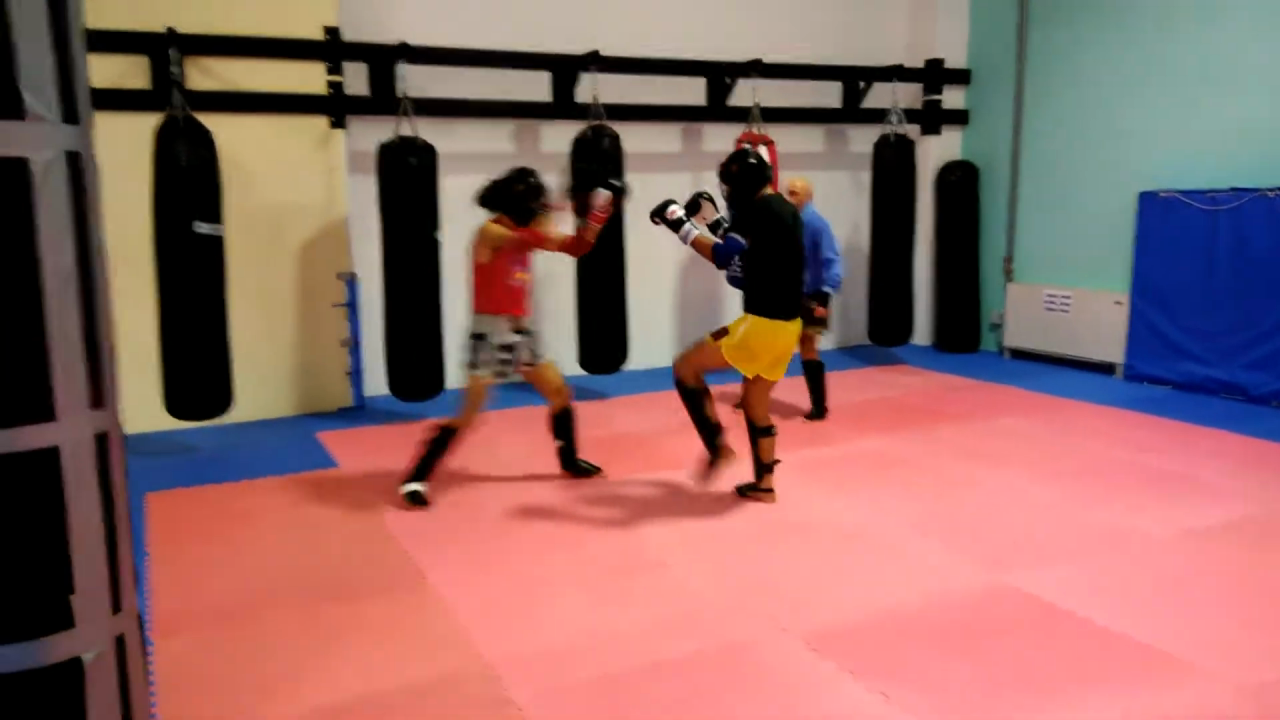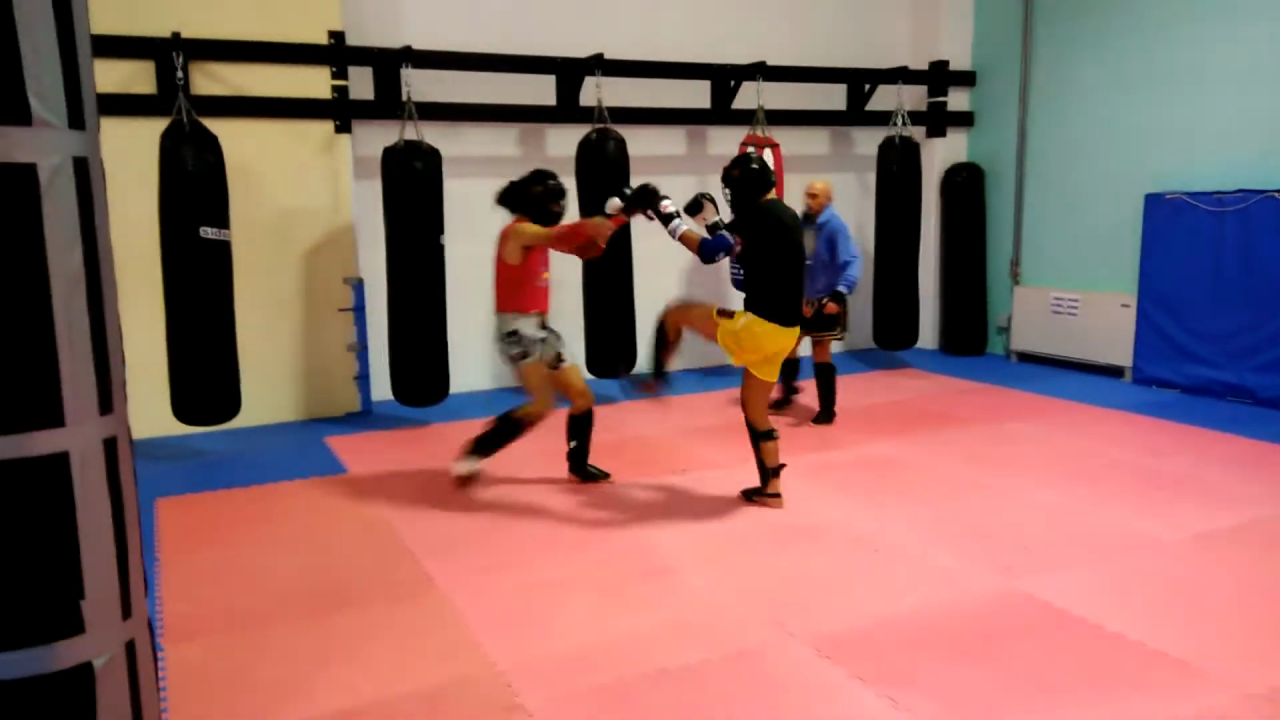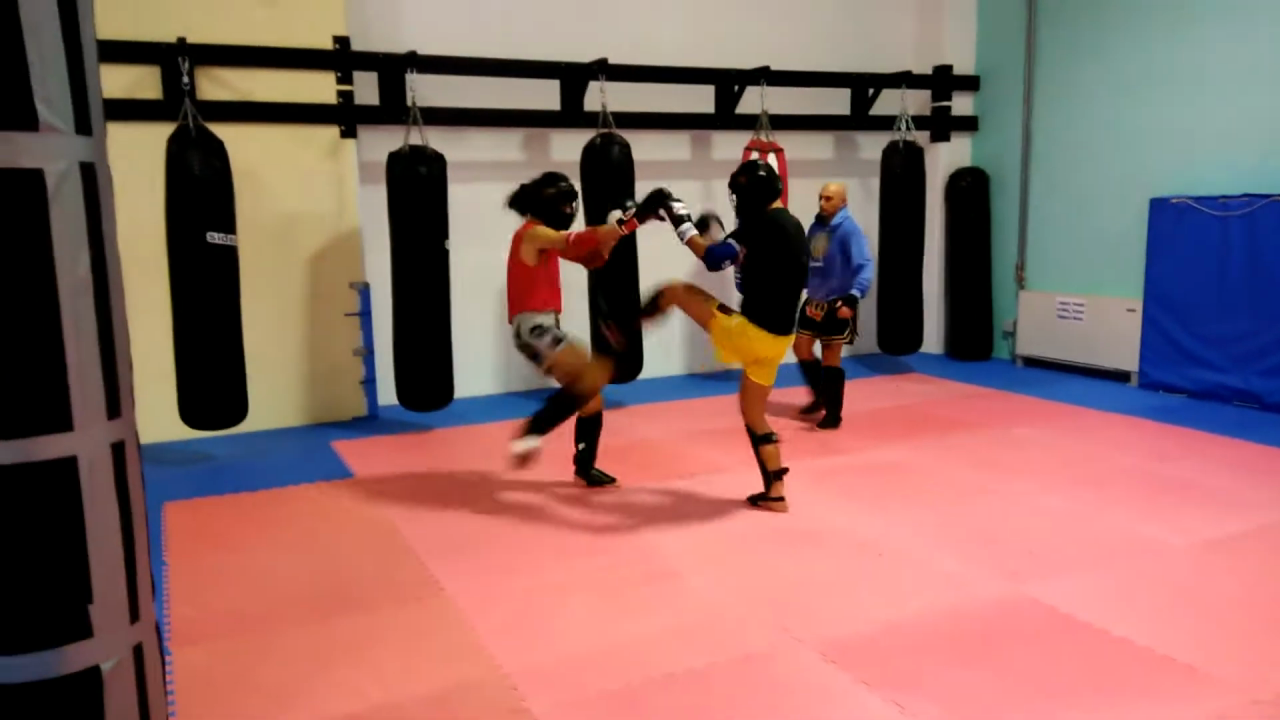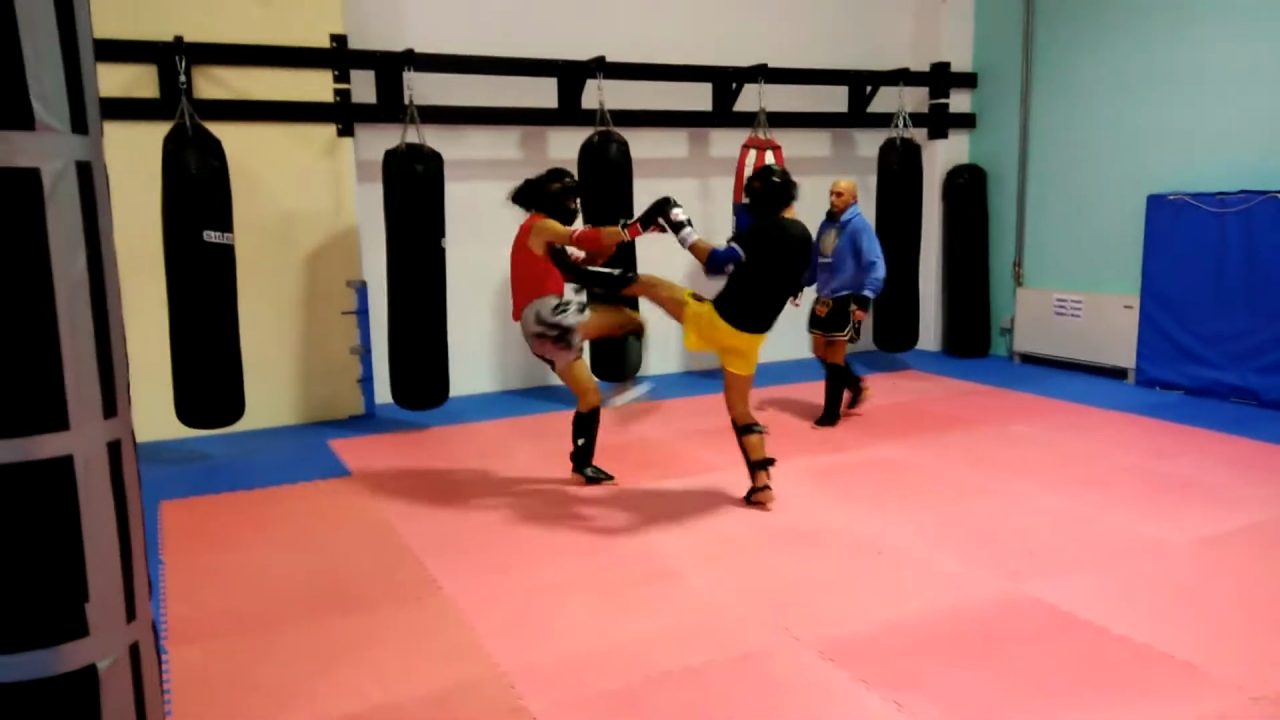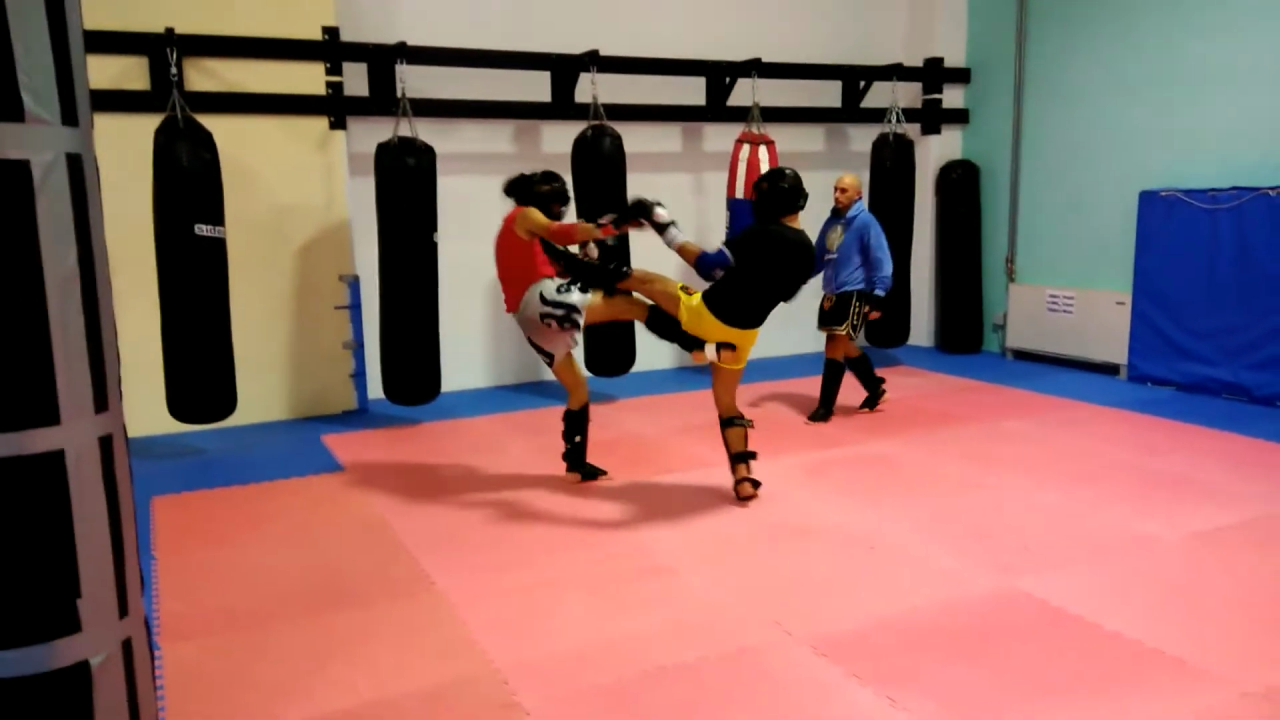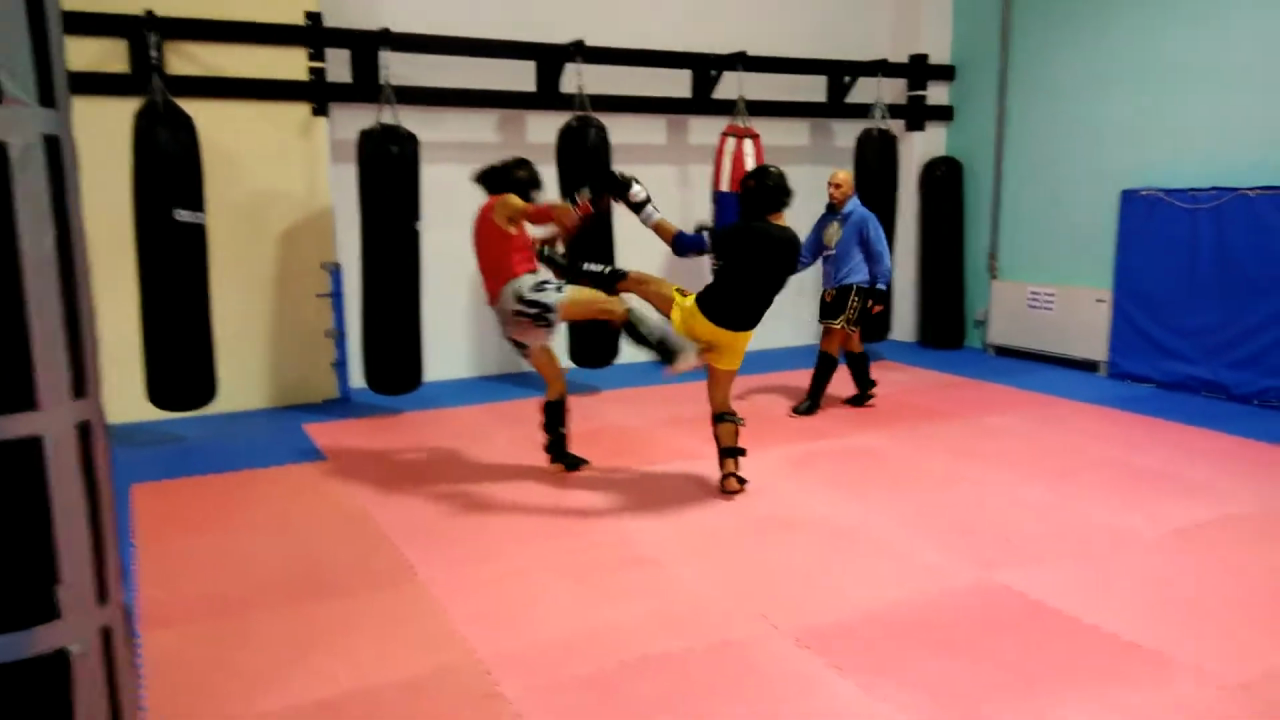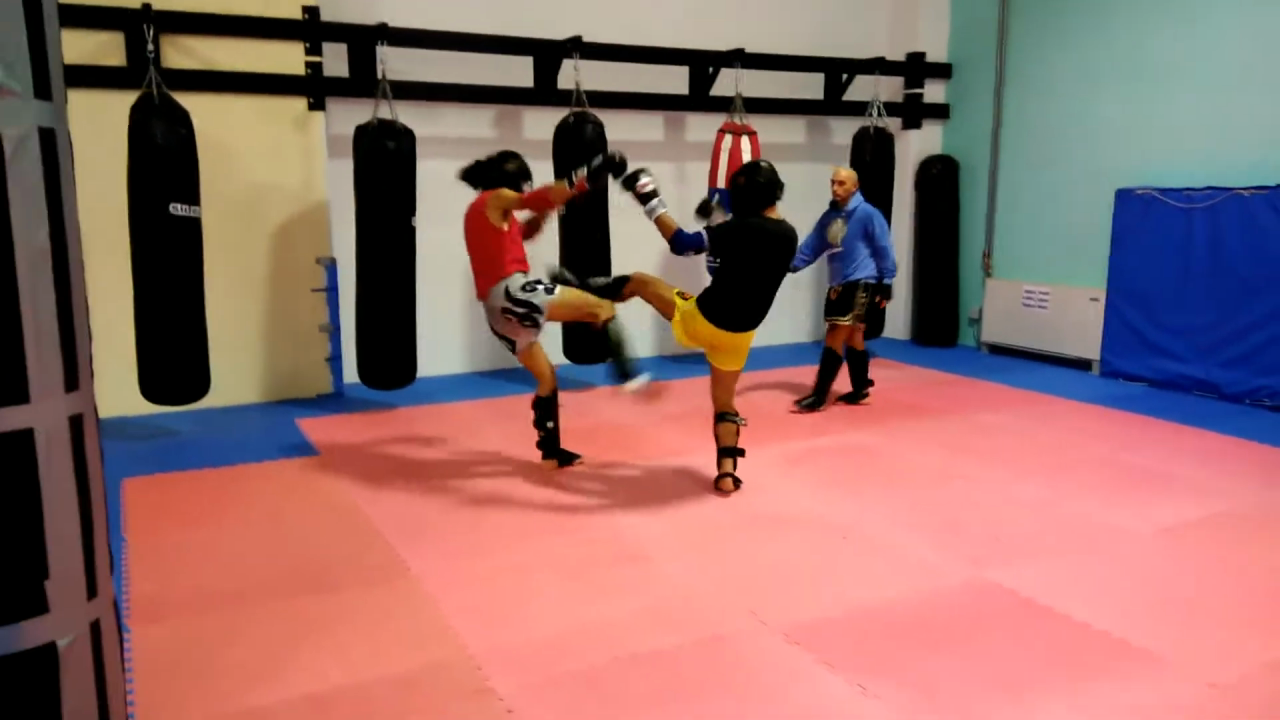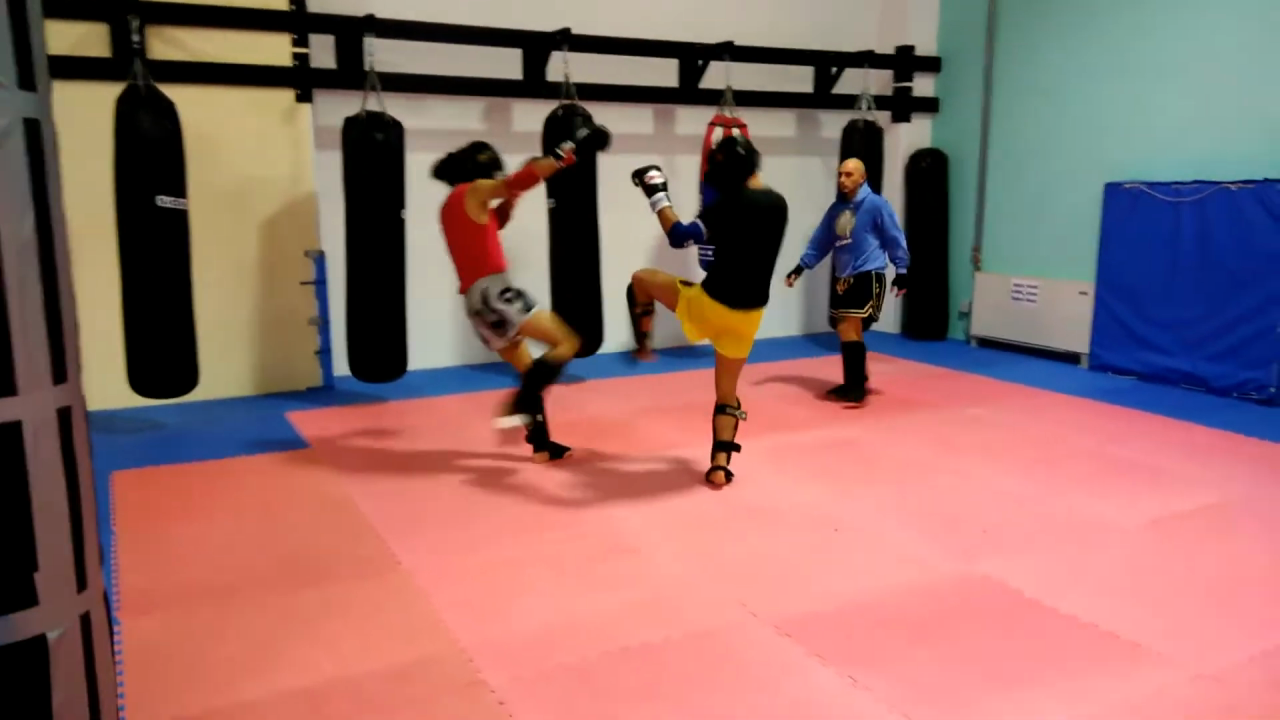
dt=0.1s
person 1, frame 1
left shoulder: (757, 208)
right shoulder: (786, 210)
left elbow: (722, 254)
left wrist: (682, 225)
left hip: (763, 323)
right hip: (787, 323)
left knee: (685, 368)
right knee: (755, 403)
left ankle: (717, 447)
right ankle: (764, 482)
person 1, frame 2
left shoulder: (759, 213)
right shoulder: (788, 216)
left elbow: (710, 251)
left wrist: (670, 218)
right wrist: (711, 220)
left hip: (758, 326)
right hip: (786, 330)
left knee: (675, 314)
right knee: (755, 408)
left ankle: (657, 376)
right ankle: (770, 487)
person 1, frame 3
left shoulder: (763, 221)
right shoulder: (793, 226)
left elbow: (716, 259)
left wrist: (681, 222)
right wrist: (717, 235)
left hip: (748, 329)
right hip: (777, 337)
left knee: (675, 291)
right knee: (754, 413)
right ankle: (774, 492)
person 1, frame 4
left shoulder: (766, 230)
right shoulder: (805, 239)
left elbow: (719, 263)
left wrist: (682, 228)
left hip: (720, 322)
right hip: (750, 336)
left knee: (644, 283)
right knee: (739, 409)
left ankle: (579, 272)
right ankle: (761, 485)
person 1, frame 5
left shoulder: (765, 235)
right shoulder: (805, 248)
left elbow: (709, 267)
left wrist: (666, 229)
left hip: (710, 314)
right hip: (742, 331)
left knee: (640, 279)
right knee: (727, 403)
right ankle: (744, 480)
person 1, frame 6
left shoulder: (749, 232)
right shoulder: (792, 244)
left elbow: (684, 246)
left wrist: (643, 206)
left hip: (703, 316)
right hip: (738, 332)
left knee: (635, 279)
right knee: (721, 401)
left ankle: (569, 270)
right ankle: (731, 474)
person 1, frame 7
left shoulder: (744, 228)
right shoulder: (789, 236)
left elbow: (683, 244)
left wrist: (650, 201)
right wrist: (720, 228)
left hip: (703, 319)
right hip: (740, 333)
left knee: (638, 283)
right knee: (724, 400)
left ankle: (583, 289)
right ankle: (727, 473)
person 1, frame 8
left shoulder: (731, 203)
right shoulder: (778, 205)
left elbow: (680, 237)
left wrist: (659, 194)
left hip: (712, 303)
right hip: (750, 312)
left knee: (642, 280)
right knee: (727, 391)
left ankle: (641, 345)
right ankle: (720, 466)
person 2, frame 1
left shoulder: (523, 232)
right shoulder: (490, 231)
left elbow: (575, 246)
right elbow: (535, 239)
left wrist: (599, 211)
left hip: (518, 331)
right hip: (491, 331)
left knee: (560, 393)
right knee: (467, 414)
left ankle: (570, 461)
right ankle: (416, 479)
person 2, frame 2
left shoulder: (534, 234)
right shoulder: (518, 231)
left elbow: (588, 248)
right elbow: (569, 235)
left wrist: (616, 217)
right wrist: (621, 212)
left hip: (538, 328)
right hip: (519, 329)
left knee: (582, 395)
right knee: (540, 407)
left ankle: (578, 463)
right ankle: (473, 455)
person 2, frame 3
left shoulder: (545, 236)
right shoulder: (533, 233)
left elbow: (591, 259)
right elbow: (581, 242)
left wrist: (615, 226)
right wrist: (629, 220)
left hip: (548, 326)
right hip: (535, 325)
left knee: (593, 399)
right knee: (597, 372)
left ankle: (585, 468)
right ankle: (531, 434)
person 2, frame 4
left shoulder: (536, 229)
right shoulder: (541, 226)
left elbow: (582, 264)
right elbow: (590, 239)
left wrist: (603, 249)
right wrist: (641, 224)
left hip: (540, 326)
right hip: (549, 317)
left knee: (590, 396)
right knee: (631, 321)
left ankle: (582, 466)
right ankle: (624, 389)
person 2, frame 5
left shoulder: (522, 232)
right shoulder: (524, 215)
left elbow: (557, 266)
right elbow: (560, 233)
left wrist: (589, 246)
right wrist: (612, 225)
left hip: (532, 320)
right hip: (545, 300)
left knee: (579, 391)
right knee: (635, 306)
left ankle: (576, 462)
right ankle: (701, 346)
person 2, frame 6
left shoulder: (493, 216)
right shoulder: (502, 205)
left elbow: (526, 248)
right elbow: (542, 215)
right wrist: (585, 205)
left hip: (509, 312)
right hip: (526, 293)
left knee: (556, 382)
right knee: (617, 306)
left ankle: (559, 453)
right ankle: (676, 353)
person 2, frame 7
left shoulder: (482, 210)
right shoulder: (495, 198)
right elbow: (536, 198)
left wrist: (542, 213)
right wrist: (586, 178)
left hip: (496, 308)
right hip: (516, 291)
left knee: (546, 377)
right knee: (602, 310)
left ankle: (551, 450)
right ankle: (627, 376)
person 2, frame 8
left shoulder: (452, 205)
right shoulder: (475, 191)
right elbow: (522, 180)
left wrist: (511, 197)
right wrist: (571, 151)
left hip: (479, 298)
right hip: (493, 290)
left knee: (528, 369)
right knee: (567, 343)
left ankle: (541, 443)
right ankle: (517, 409)
person 3, frame 1
left shoulder: (816, 225)
left elbow: (831, 262)
left wrist: (825, 294)
left hip: (809, 298)
left knee: (807, 351)
left ankle: (819, 405)
person 3, frame 2
left shoulder: (836, 227)
right shoulder: (803, 225)
left elbow: (850, 263)
left wrist: (839, 295)
left hip: (825, 301)
right hip: (802, 299)
left knee: (820, 354)
left ankle: (827, 409)
right ankle: (788, 392)
person 3, frame 3
left shoulder: (849, 229)
right shoulder: (815, 227)
left elbow: (864, 267)
left wrist: (852, 298)
left hip: (838, 304)
right hip: (814, 302)
left knee: (831, 358)
right knee: (801, 348)
left ankle: (833, 413)
right ankle: (821, 395)
person 3, frame 4
left shoulder: (860, 227)
right shoulder: (827, 224)
left elbow: (874, 265)
left wrist: (865, 298)
right wrist: (801, 285)
left hip: (847, 299)
right hip: (824, 298)
left knee: (833, 354)
right knee: (820, 350)
left ankle: (832, 411)
right ankle: (854, 385)
person 3, frame 5
left shoulder: (866, 223)
right shoulder: (831, 222)
left elbow: (881, 262)
right elbow: (818, 256)
left wrist: (877, 297)
left hip: (853, 295)
right hip: (831, 295)
left knee: (835, 350)
right knee: (848, 349)
left ankle: (825, 407)
right ankle: (875, 389)
person 3, frame 6
left shoulder: (863, 218)
right shoulder: (826, 219)
left elbow: (879, 255)
right elbow: (809, 251)
left wrist: (879, 290)
left hip: (853, 289)
right hip: (832, 290)
left knee: (829, 343)
right knee: (849, 342)
left ankle: (813, 400)
right ankle: (865, 390)
person 3, frame 7
left shoulder: (868, 214)
right shoulder: (828, 216)
left elbow: (884, 250)
right elbow: (810, 248)
left wrist: (886, 284)
right wrist: (788, 266)
left hip: (859, 285)
right hip: (838, 286)
left knee: (834, 339)
right knee: (853, 340)
left ankle: (818, 395)
right ankle: (859, 389)
person 3, frame 8
left shoulder: (876, 205)
right shoulder: (836, 208)
left elbow: (895, 240)
right elbow: (820, 242)
left wrist: (901, 273)
right wrist: (800, 268)
left hip: (867, 277)
right hip: (844, 279)
left knee: (847, 329)
right knee: (850, 331)
left ankle: (857, 387)
right ankle: (853, 383)
